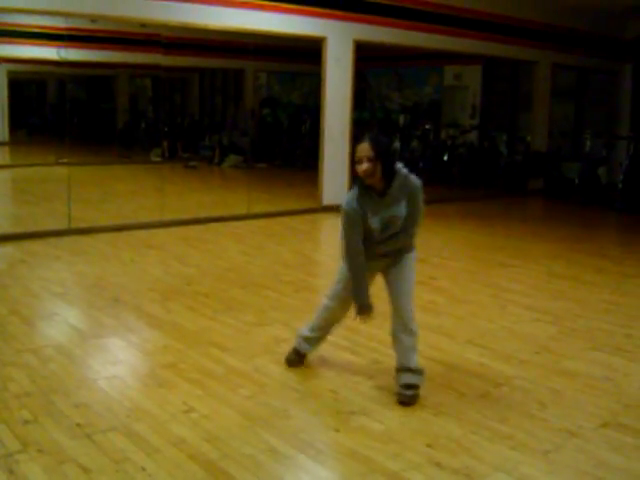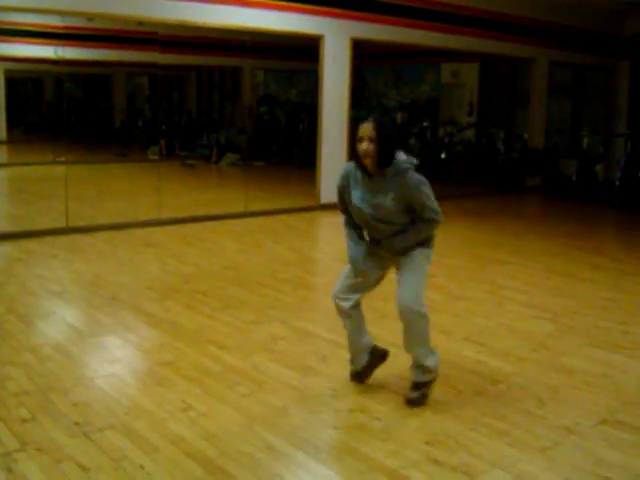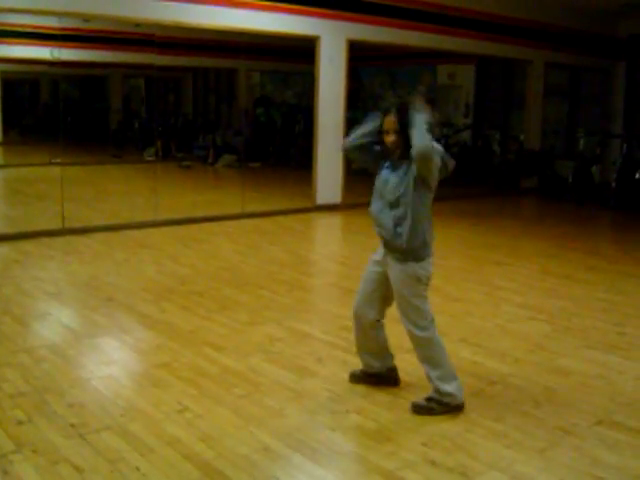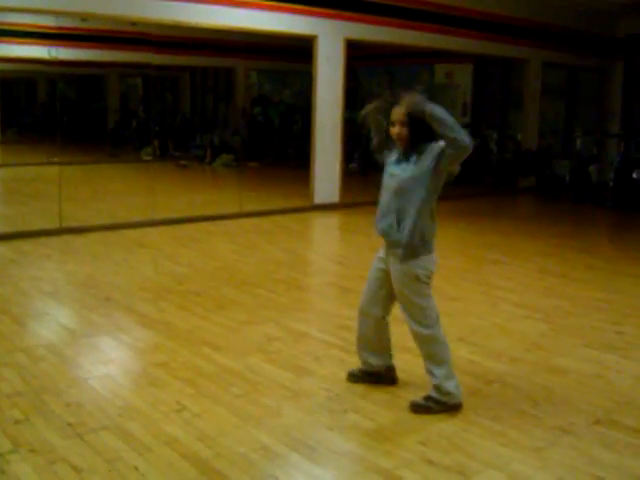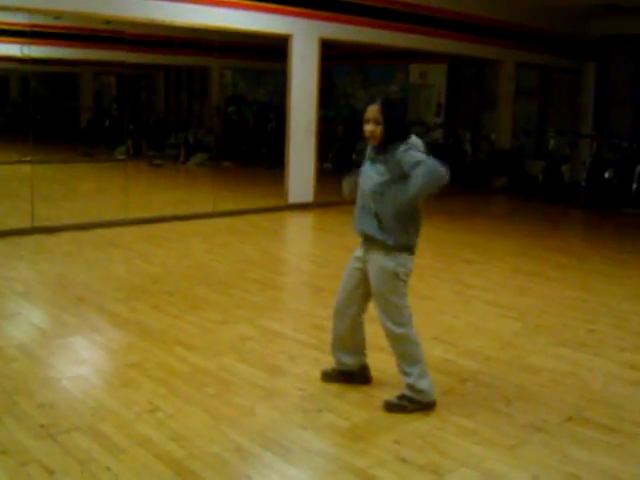
dt=0.3s
person 1, frame 1
left shoulder: (410, 186)
right shoulder: (355, 202)
left elbow: (408, 230)
right elbow: (354, 253)
left wrist: (377, 249)
right wrist: (361, 296)
left hip: (398, 252)
right hip: (360, 254)
left knee: (403, 311)
right knee: (336, 303)
left ankle: (409, 377)
right ankle: (305, 343)
person 1, frame 2
left shoulder: (407, 178)
right shoulder: (350, 175)
left elbow: (433, 219)
right elbow: (349, 218)
left wrist: (396, 244)
right wrist: (355, 249)
left hip: (413, 247)
right hip: (375, 247)
left knee: (410, 305)
right knee: (343, 294)
left ankle: (423, 370)
right ankle: (366, 355)
person 1, frame 3
left shoulder: (424, 163)
right shoulder: (385, 159)
left elbow: (426, 149)
right elbow: (350, 146)
left wrist: (420, 116)
right wrist: (377, 120)
left hip: (410, 258)
right hip: (385, 251)
left knee: (419, 327)
right knee: (364, 313)
left ankle: (448, 394)
right ankle: (379, 368)
person 1, frame 4
left shoulder: (435, 155)
right shoulder: (396, 154)
left elbow: (463, 144)
right elbow: (380, 147)
left wrist: (427, 108)
right wrist: (375, 122)
left hip: (412, 255)
right hip: (389, 249)
left knee: (423, 324)
right knee: (370, 310)
left ankle: (447, 393)
right ankle: (378, 366)
person 1, frame 5
left shoulder: (404, 157)
right shoulder: (375, 154)
left elbow: (438, 173)
left wrist: (401, 202)
right wrist: (354, 183)
left hip: (392, 253)
right hip: (366, 247)
left knee: (396, 322)
right knee: (344, 310)
left ankle: (419, 391)
right ankle: (350, 366)
